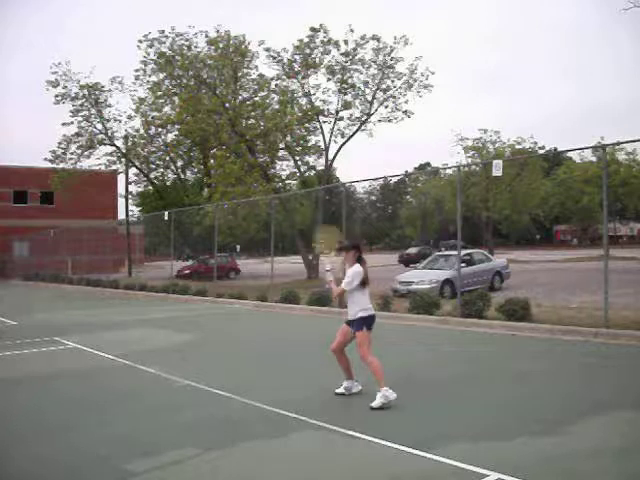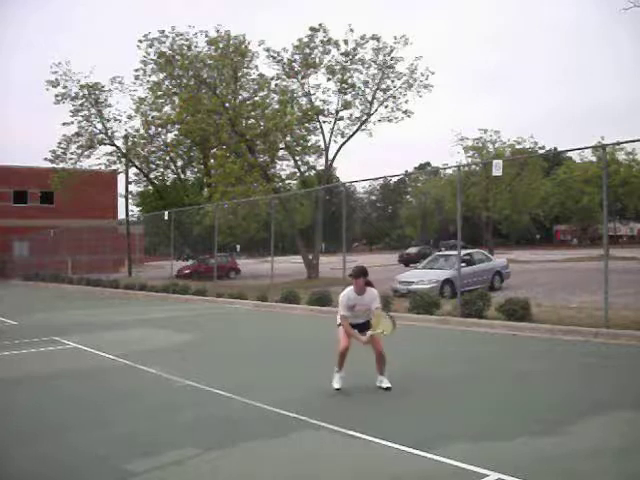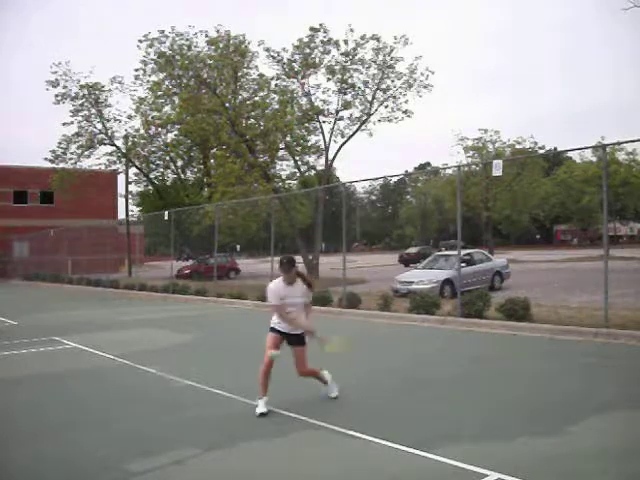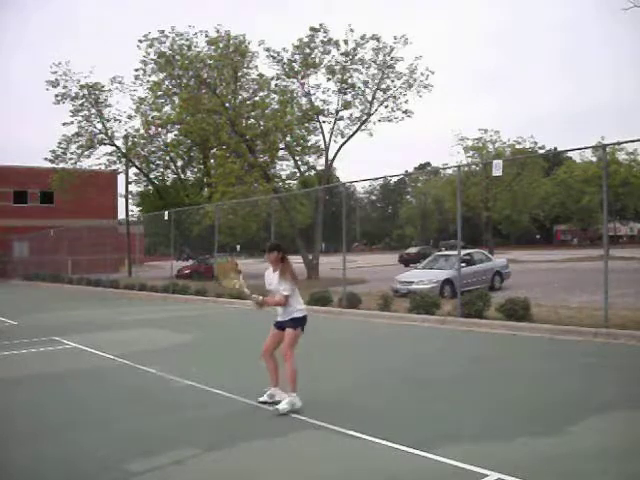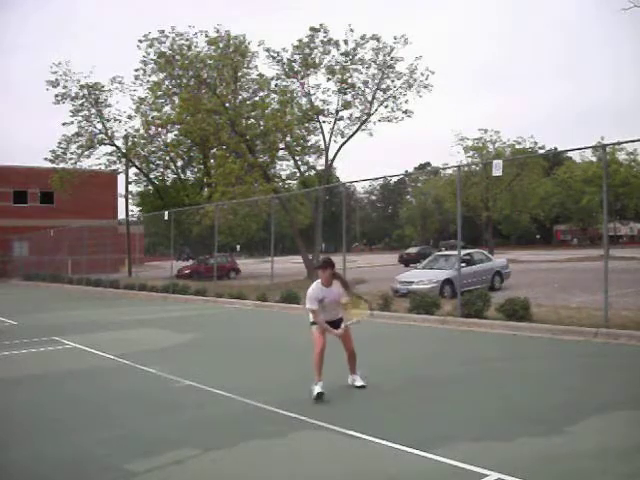
dt=0.7s
person 1, frame 1
left shoulder: (355, 271)
right shoulder: (351, 270)
left elbow: (337, 294)
right elbow: (346, 293)
left wrist: (331, 283)
right wrist: (334, 285)
left hip: (363, 316)
right hip: (354, 317)
left knee: (365, 355)
right knee: (336, 348)
left ankle: (385, 392)
right ankle: (351, 383)
person 1, frame 2
left shoulder: (373, 294)
right shoulder: (345, 295)
right elbow: (345, 321)
left wrist: (373, 333)
right wrist: (359, 338)
left hip: (363, 322)
right hip: (346, 321)
left knee: (379, 350)
right knee: (344, 346)
left ankle: (381, 377)
right ankle: (338, 372)
person 1, frame 3
left shoulder: (303, 285)
right shoulder: (274, 286)
left elbow: (306, 309)
right elbow: (281, 313)
left wrist: (306, 326)
right wrist: (303, 326)
left hip: (297, 330)
right hip: (278, 327)
left knee: (302, 371)
right knee: (268, 361)
left ankle: (325, 378)
right ankle: (262, 399)
person 1, frame 4
left shoulder: (286, 274)
right shoulder: (268, 273)
left elbow: (283, 301)
left wrist: (263, 301)
right wrist: (263, 300)
left hip: (296, 316)
right hip: (282, 318)
left knee: (287, 353)
right knee: (267, 351)
left ankle: (292, 397)
right ankle: (275, 391)
person 1, frame 5
left shoulder: (340, 285)
right shoulder: (313, 291)
right elbow: (315, 316)
left wrist: (344, 324)
right wrist: (332, 331)
left hip: (336, 318)
right hip: (319, 321)
left knee: (350, 349)
right knee: (320, 347)
left ankle: (353, 376)
right ankle: (318, 385)
